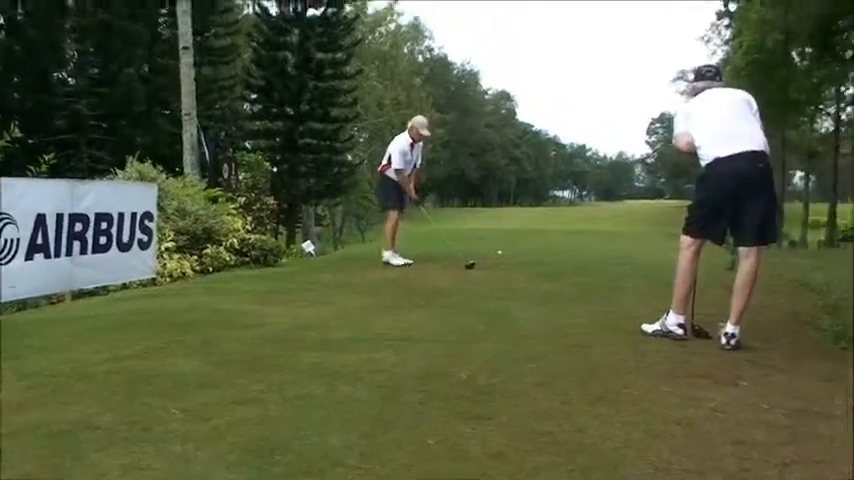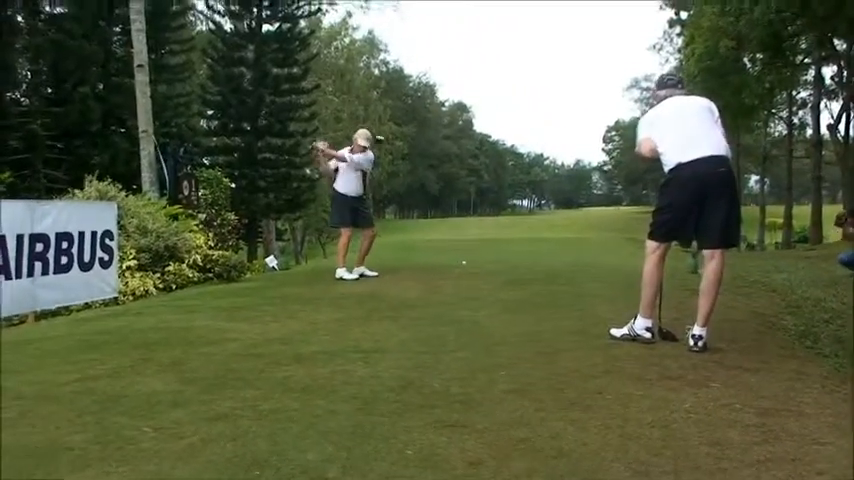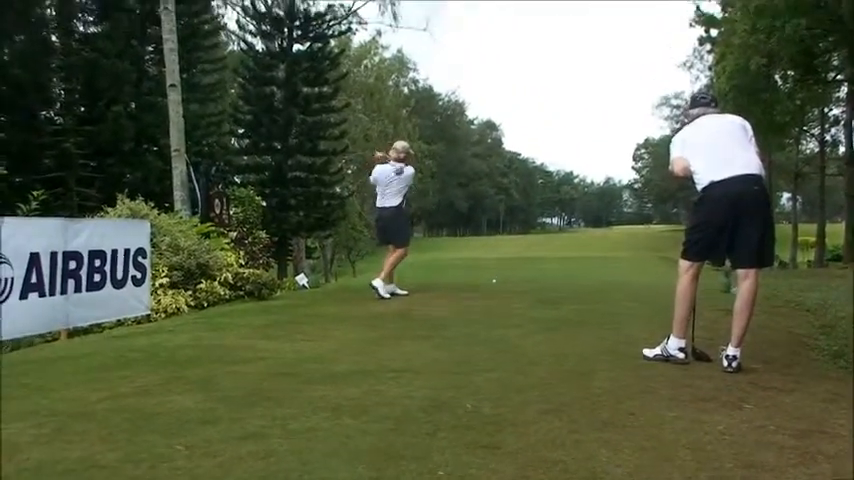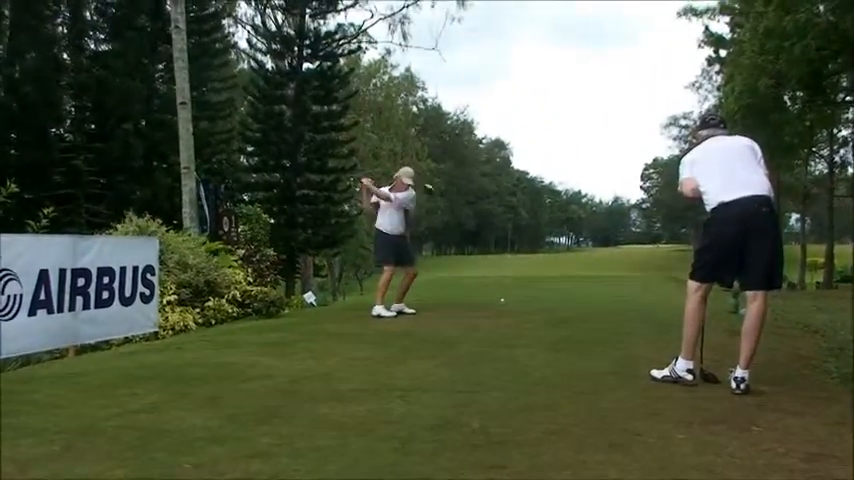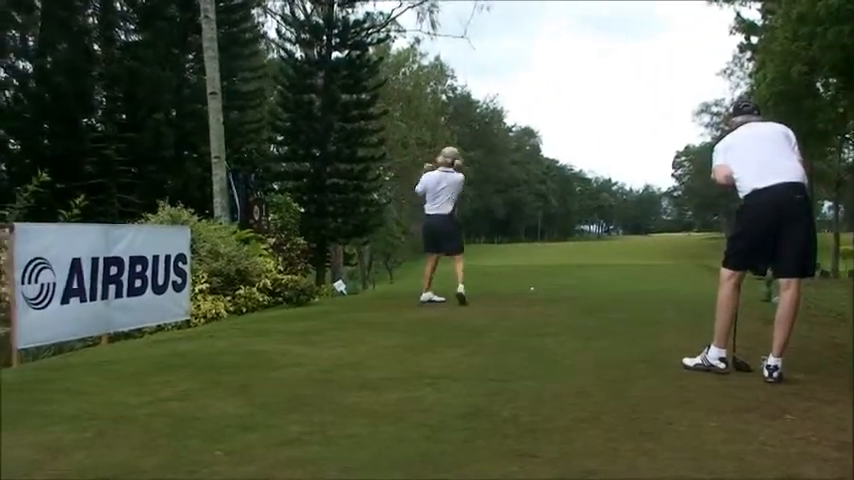
dt=1s
person 1, frame 1
left shoulder: (688, 107)
right shoulder: (743, 96)
left elbow: (684, 144)
right elbow: (760, 133)
left hip: (720, 169)
right hip: (757, 164)
left knee: (690, 243)
right knee: (750, 250)
left ankle: (675, 321)
right ankle: (731, 330)
person 1, frame 2
left shoulder: (650, 116)
right shoulder: (705, 103)
left elbow: (647, 150)
right elbow: (723, 140)
left hip: (683, 173)
right hip: (720, 169)
left knee: (655, 246)
right knee: (714, 252)
left ankle: (643, 325)
right ankle: (699, 333)
person 1, frame 3
left shoulder: (683, 134)
right shoulder: (738, 121)
left elbow: (680, 169)
right elbow: (757, 158)
left hip: (716, 192)
right hip: (753, 188)
left knee: (688, 266)
right knee: (748, 273)
left ankle: (676, 345)
right ankle: (732, 353)
person 1, frame 4
left shoulder: (692, 156)
right shoulder: (747, 143)
left elbow: (689, 190)
right elbow: (766, 180)
left hip: (725, 213)
right hip: (762, 209)
left knee: (697, 288)
right knee: (757, 294)
left ankle: (684, 367)
right ankle: (741, 375)
person 1, frame 5
left shoulder: (726, 142)
right shoulder: (782, 130)
left elbow: (723, 177)
right elbow: (801, 167)
left hip: (759, 200)
right hip: (795, 196)
left knee: (730, 275)
right knee: (790, 282)
left ankle: (717, 355)
right ankle: (774, 363)
person 2, frame 1
left shoulder: (419, 144)
right shoulder: (399, 144)
left elbow: (416, 167)
right elbow: (398, 172)
left wrist: (411, 188)
right wrist: (409, 192)
left hip: (400, 183)
right hip: (388, 181)
left knee: (396, 218)
right knee: (393, 215)
left ankle: (392, 254)
right ankle: (387, 252)
person 2, frame 2
left shoulder: (368, 156)
right shoulder: (342, 152)
left elbow: (346, 159)
right elbow: (329, 171)
left wrist: (324, 151)
right wrist: (322, 156)
left hip: (359, 199)
right hip: (341, 198)
left knee: (370, 232)
right knee: (347, 233)
left ankle: (359, 267)
right ankle: (341, 269)
person 2, frame 3
left shoulder: (379, 169)
right shoulder: (409, 172)
left elbow: (373, 181)
left wrist: (378, 161)
right wrist: (386, 160)
left hip: (381, 213)
right hip: (397, 213)
left knee: (393, 249)
right knee: (401, 251)
left ankle: (390, 286)
right ankle: (379, 280)
person 2, frame 4
left shoulder: (409, 194)
right shoulder: (382, 191)
left elbow: (388, 198)
right elbow: (369, 207)
left wrist: (369, 186)
right wrist: (366, 189)
left hip: (401, 238)
right hip: (384, 237)
left knee: (411, 272)
right knee: (388, 270)
left ankle: (398, 304)
right ankle: (378, 306)
person 2, frame 5
left shoulder: (427, 177)
right shoulder: (459, 178)
left elbow: (419, 191)
left wrist: (425, 171)
right wrist: (435, 168)
left hip: (430, 220)
right hip: (447, 220)
left knee: (432, 257)
right knee: (458, 257)
left ankle: (426, 293)
right ankle: (460, 287)
